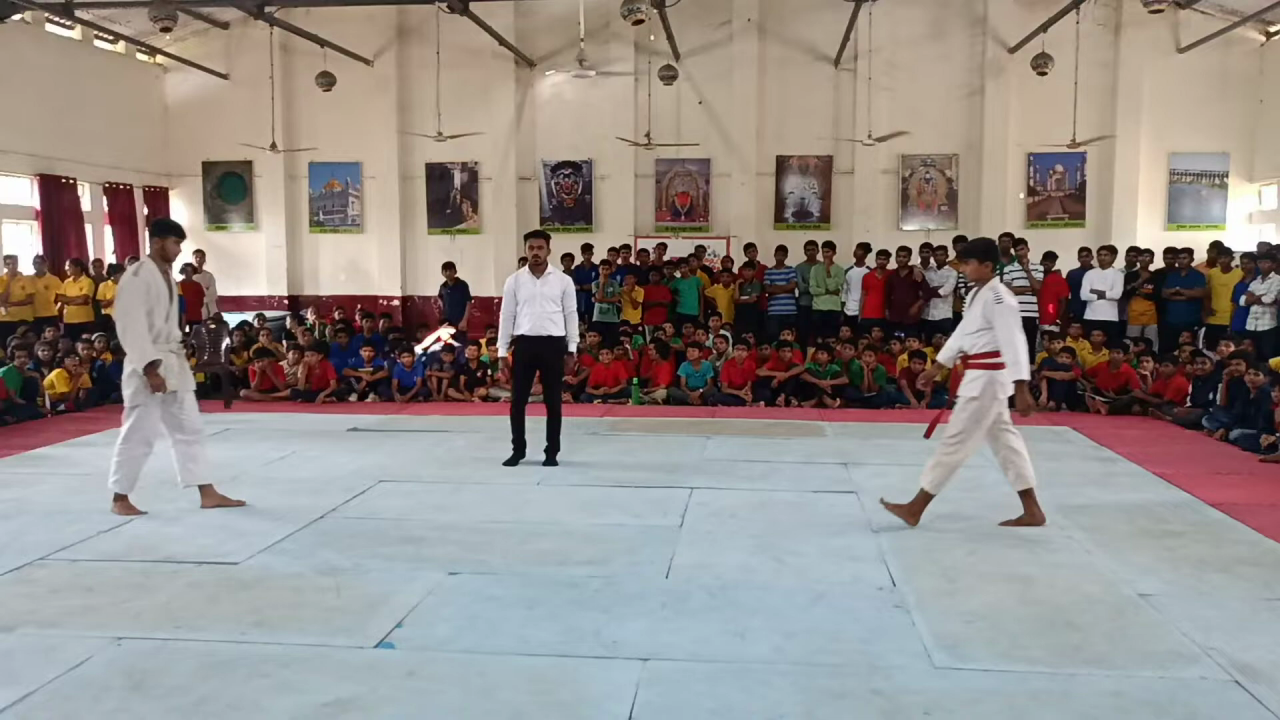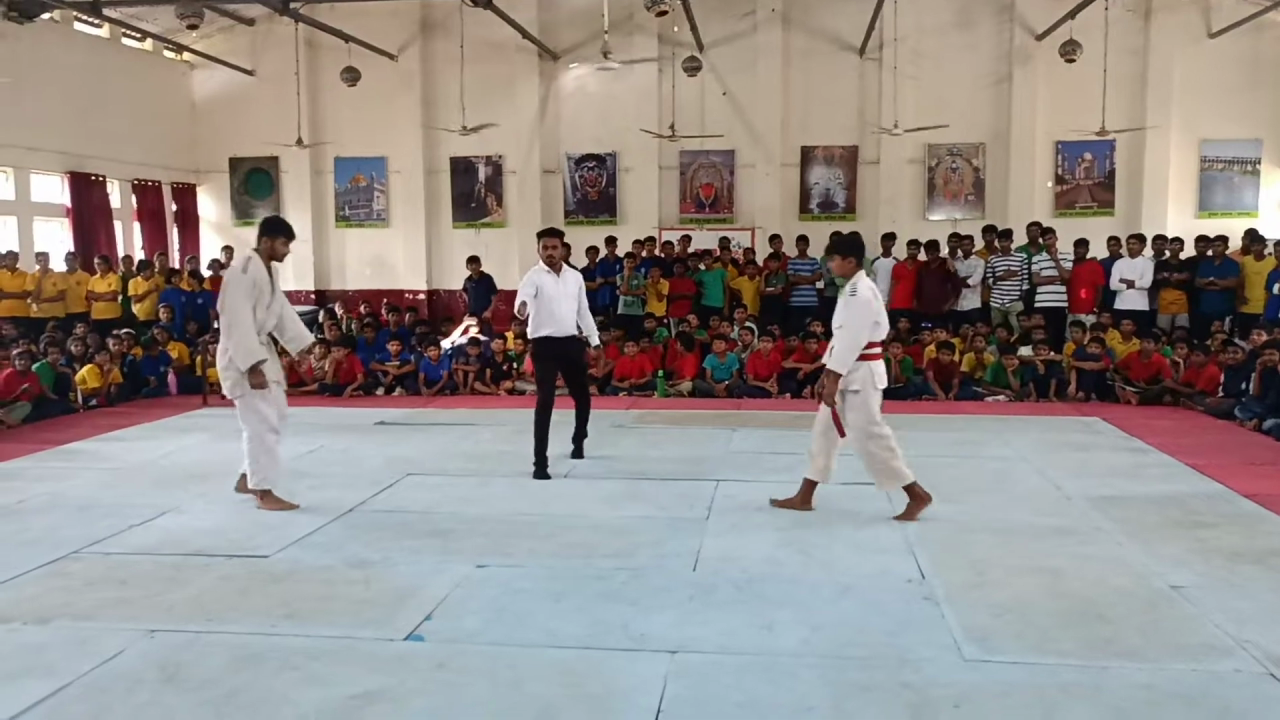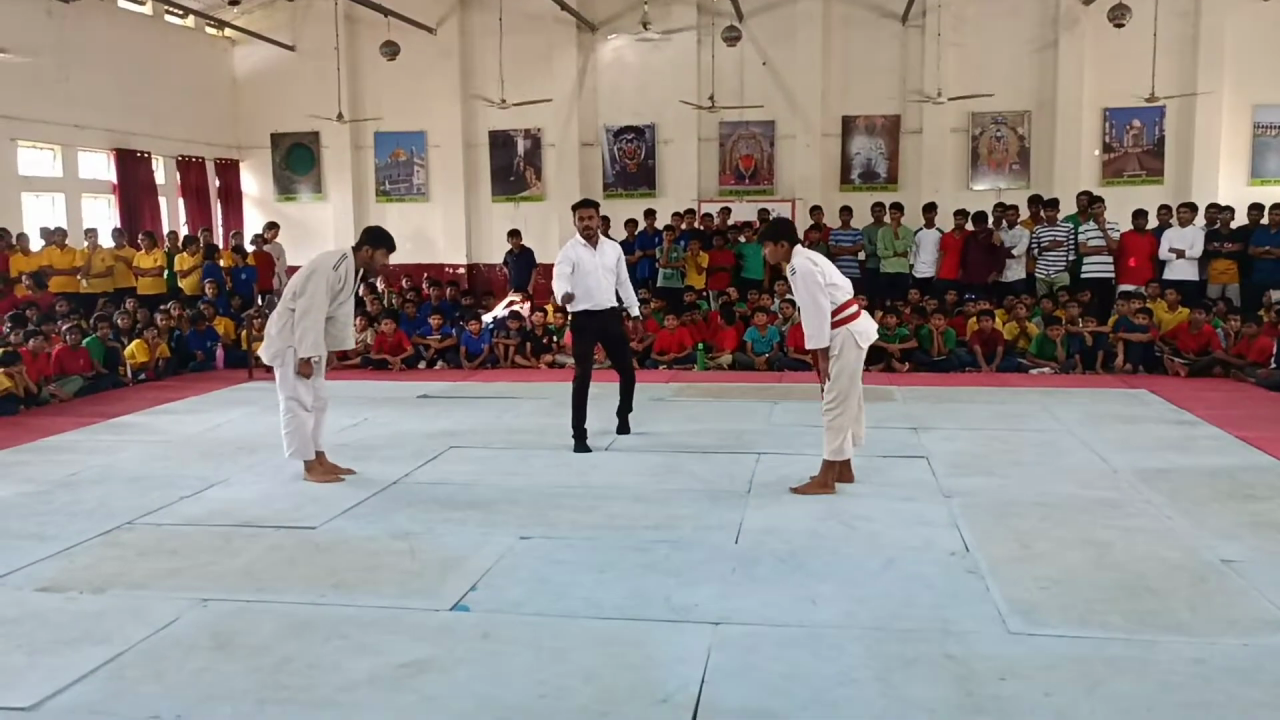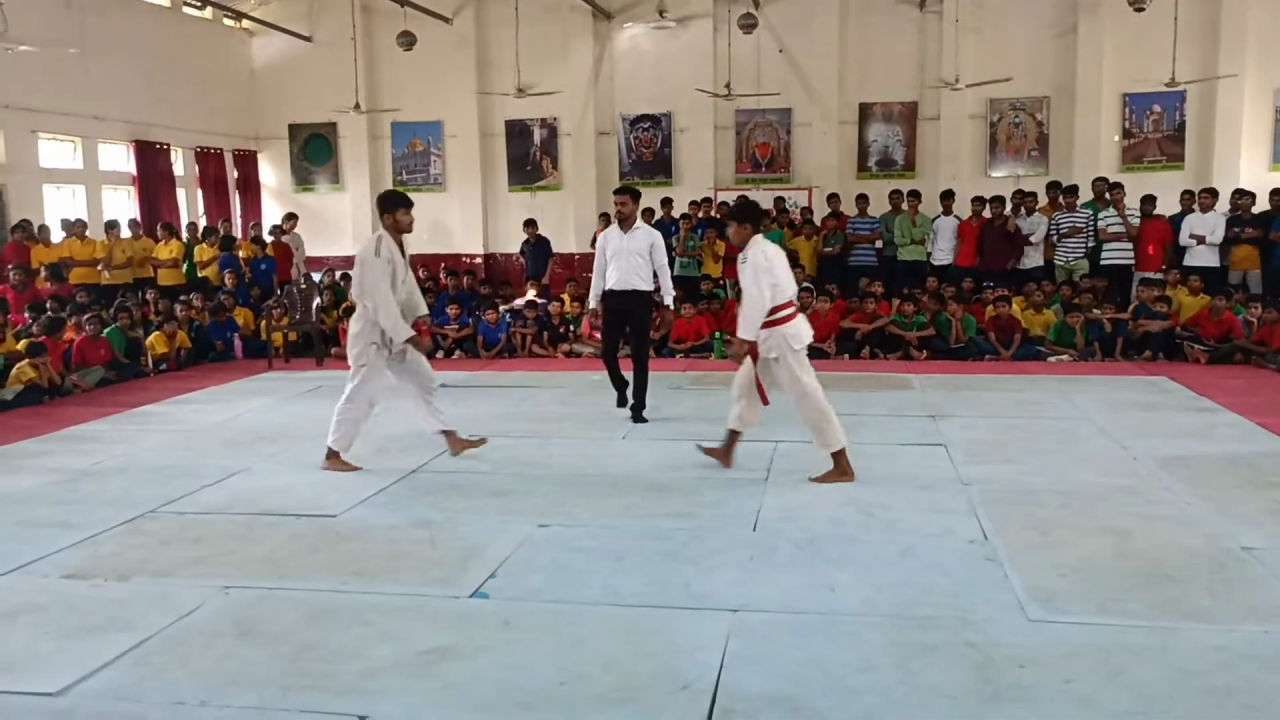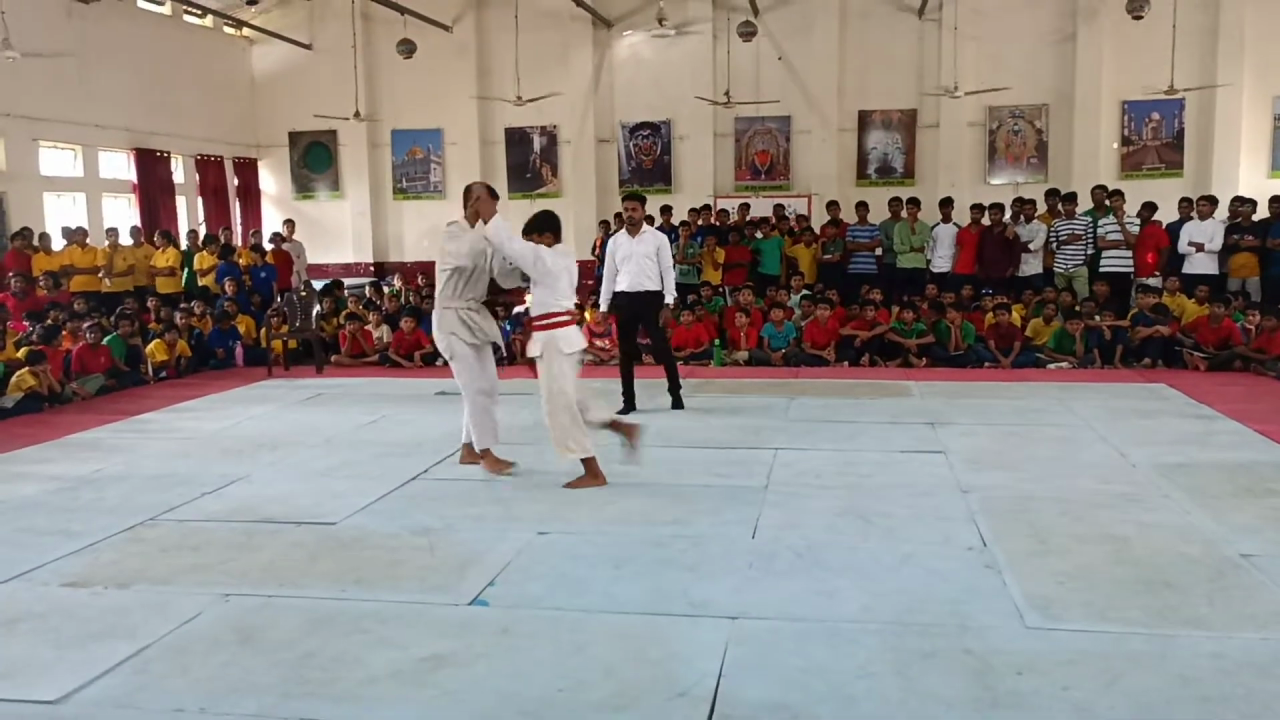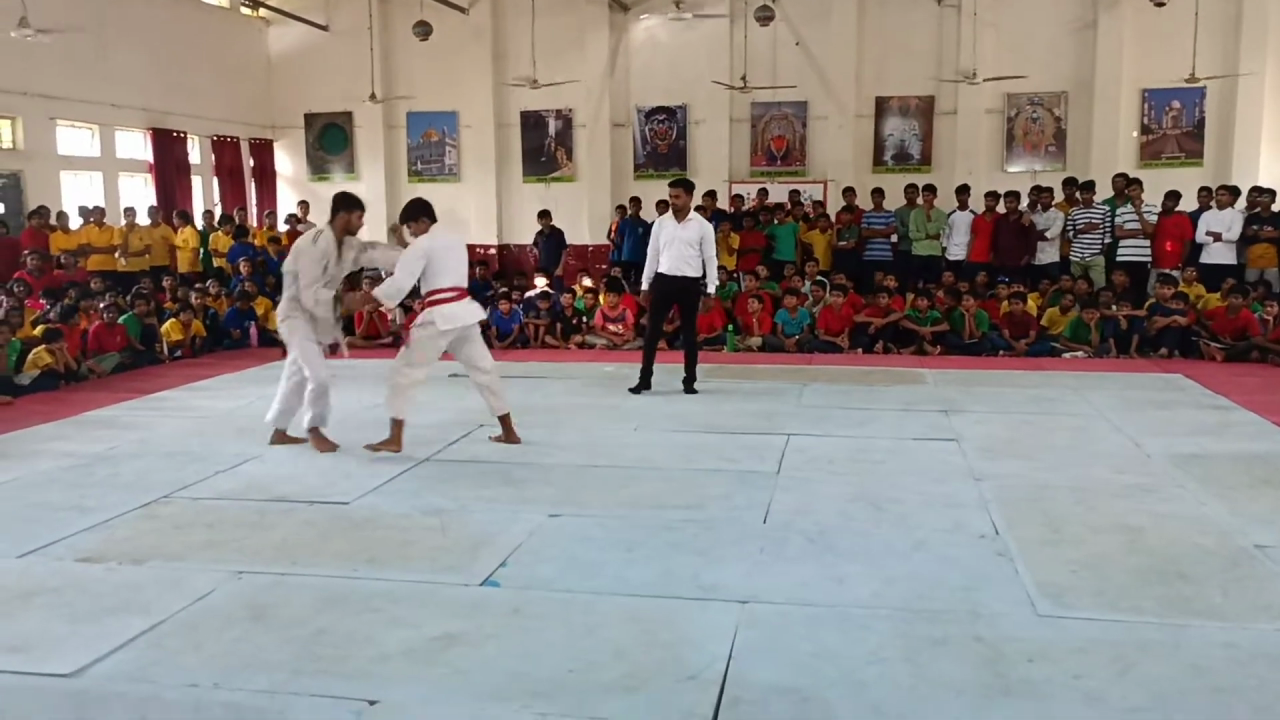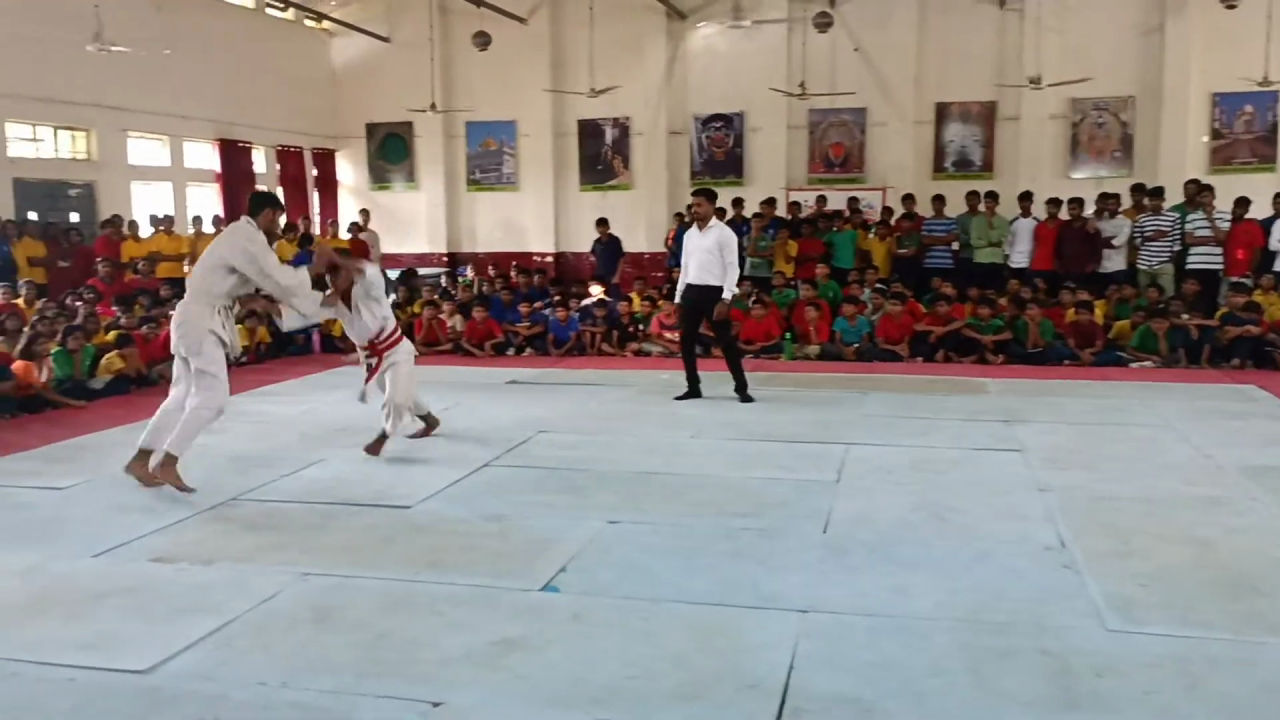
dt=0.7s
person 1, frame 1
left shoulder: (166, 275)
right shoulder: (136, 278)
right elbow: (131, 328)
right wrist: (151, 369)
left hip: (173, 361)
right hip: (149, 366)
left knee: (189, 429)
right knee: (139, 434)
left ankle: (207, 493)
right ankle: (120, 497)
person 1, frame 2
left shoulder: (268, 271)
right shoulder: (242, 273)
left elbow: (282, 311)
right elbow: (238, 324)
left wrist: (301, 346)
right wrist: (253, 367)
left hip: (261, 351)
right hip: (241, 357)
left knee: (275, 416)
right knee: (262, 425)
left ankle: (247, 480)
right ankle: (264, 493)
person 1, frame 3
left shoulder: (353, 269)
right shoulder: (330, 267)
left elbow: (341, 312)
right elbow: (310, 313)
left wrist: (332, 348)
right wrist: (306, 357)
left hip: (312, 335)
right hip: (290, 332)
left knee: (317, 399)
right knee: (298, 400)
left ankle: (320, 459)
right ankle: (310, 466)
person 1, frame 4
left shoulder: (398, 245)
right shoulder: (375, 253)
right elbow: (379, 303)
left wrist: (419, 316)
right wrist: (410, 338)
left hip: (395, 328)
right hip: (374, 331)
left knee: (424, 382)
right knee: (361, 394)
left ankle: (452, 440)
right ankle: (333, 455)
person 1, frame 5
left shoulder: (485, 239)
right shoulder: (453, 234)
left elbow: (506, 275)
right elbow: (467, 256)
right wrist: (477, 212)
left hip: (477, 316)
right hip: (452, 319)
left knee: (486, 386)
right knee: (477, 387)
left ankle: (470, 448)
right ankle: (485, 452)
person 1, frame 6
left shoulder: (350, 244)
right shoulder: (312, 246)
left elbow: (381, 255)
right elbow: (308, 294)
right wrist: (340, 312)
left hip: (321, 315)
right hip: (297, 315)
left knee: (298, 377)
right knee: (320, 377)
left ankle: (279, 432)
right ankle: (315, 430)
person 1, frame 7
left shoulder: (242, 236)
right shoulder: (248, 237)
left elbow: (274, 282)
right elbow: (280, 280)
right wrist: (316, 267)
left hip: (201, 320)
right hip: (200, 321)
left knee: (184, 395)
right knee: (211, 397)
left ankle: (141, 459)
right ankle: (168, 461)
person 2, frame 1
left shoulder: (999, 298)
right shoulder: (979, 295)
left elbow: (1014, 344)
right elbow: (962, 335)
left wrist: (1021, 389)
right wrist: (936, 367)
left hip: (988, 378)
right hip: (982, 377)
left knee: (954, 440)
right knee: (1004, 440)
left ankle: (915, 509)
right ankle: (1032, 510)
person 2, frame 2
left shoulder: (859, 292)
right shoulder: (856, 288)
left elbow: (852, 339)
left wrist: (832, 377)
right wrist: (828, 372)
left hip: (860, 373)
right hip: (850, 372)
left knee: (871, 436)
right knee: (824, 432)
left ankle: (916, 494)
right ankle: (804, 498)
person 2, frame 3
left shoulder: (800, 266)
right shoulder: (805, 259)
left elbow: (816, 312)
left wrist: (820, 355)
right wrist: (821, 351)
left hip: (846, 333)
right hip: (849, 328)
left knee: (836, 403)
right knee: (845, 400)
left ankle: (826, 478)
right ankle: (843, 468)
person 2, frame 4
left shoulder: (752, 256)
right shoulder: (768, 249)
left elbow: (757, 302)
left wrist: (741, 341)
left hip: (779, 333)
right hip: (782, 328)
left knee: (806, 396)
right knee: (744, 384)
left ankle: (842, 466)
right ankle: (727, 450)
person 2, frame 5
left shoulder: (545, 258)
right shoulder: (566, 257)
left elbow: (509, 243)
left wrist: (485, 208)
left hip: (553, 339)
right hip: (562, 335)
left knee: (560, 405)
right knee: (573, 399)
left ankle: (594, 473)
right ankle: (623, 428)
person 2, frame 6
left shoulder: (422, 245)
right shoulder: (456, 242)
left elbow: (401, 281)
right wrist: (403, 241)
left hip: (439, 316)
right hip: (464, 312)
left knee: (404, 372)
right knee: (483, 370)
left ankle: (395, 438)
right ankle: (509, 431)
person 2, frame 7
left shoulder: (368, 286)
right shoulder: (331, 301)
left elbow: (369, 272)
right elbow: (301, 315)
right wrist: (272, 307)
left hip: (397, 351)
right hip: (370, 356)
left knee: (398, 398)
right knee: (401, 396)
left ankle: (382, 438)
right ankle: (429, 421)
person 3, frame 1
left shoulder: (563, 281)
right shoulder: (514, 281)
left elbow: (571, 315)
right elbow: (506, 316)
left wrist: (572, 349)
right wrist: (502, 351)
left hip: (552, 344)
right hip: (524, 343)
left knee: (553, 401)
right knee: (518, 399)
left ankle: (552, 452)
right ankle: (518, 449)
person 3, frame 2
left shoulder: (575, 277)
right shoulder: (533, 277)
left elbow: (583, 311)
right elbow: (523, 299)
left wrist: (595, 342)
right wrist: (522, 308)
left hip: (571, 342)
right hip: (544, 344)
left knee: (582, 397)
right knee: (545, 402)
left ankle: (578, 441)
right ankle: (540, 462)
person 3, frame 3
left shoulder: (614, 248)
right shoulder: (569, 251)
left elbow: (623, 282)
right elbow: (559, 280)
left wrist: (635, 313)
right wrist: (563, 294)
left hip: (611, 315)
right hip: (583, 318)
left knee: (627, 370)
right knee: (582, 377)
left ankle: (623, 414)
right ankle: (579, 435)
person 3, frame 4
left shoulder: (651, 235)
right shoulder: (606, 236)
left elbow: (662, 269)
right elbow: (599, 271)
left wrist: (667, 303)
right wrist: (593, 302)
left hip: (639, 298)
right hip: (612, 298)
left knee: (640, 355)
right knee: (608, 352)
left ankle: (638, 408)
right ankle: (621, 389)
person 3, frame 5
left shoulder: (658, 238)
right shoulder: (615, 241)
left elbow: (668, 271)
right elbow: (609, 275)
left wrist: (668, 303)
right wrist: (603, 306)
left hip: (651, 298)
right hip: (624, 299)
left knee: (661, 347)
right knee: (626, 351)
left ankle: (675, 393)
right ankle: (629, 400)
person 3, frame 6
left shoulder: (703, 226)
right shoulder: (661, 223)
left elbow: (710, 259)
right elbow: (652, 255)
left wrist: (710, 291)
right wrist: (645, 285)
left hip: (689, 283)
right hip: (663, 280)
left knee: (689, 333)
right knee: (653, 329)
left ankle: (689, 381)
right ankle: (645, 378)
person 3, frame 7
left shoulder: (724, 233)
right shoulder: (689, 234)
left elbow: (732, 268)
left wrist: (725, 300)
right wrist: (678, 297)
left hip: (713, 292)
right hip: (691, 291)
left knee: (725, 341)
right knee: (686, 341)
left ankle: (741, 388)
right ankle: (693, 387)
